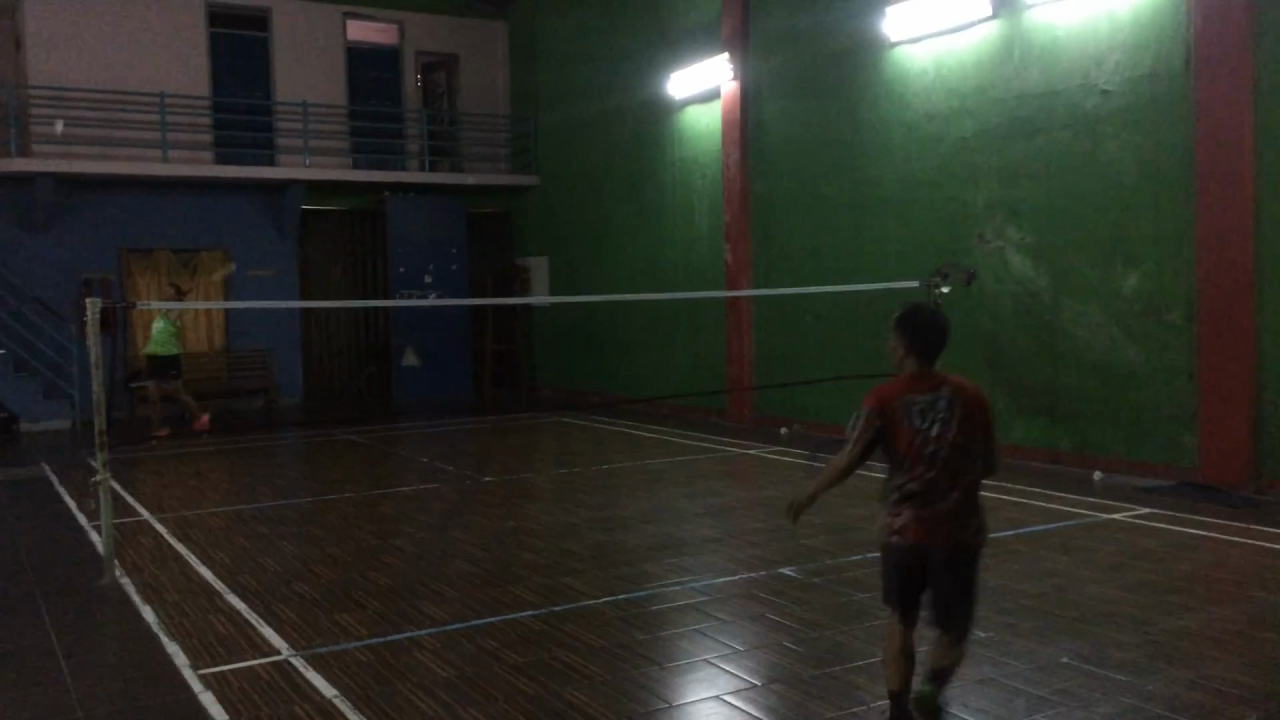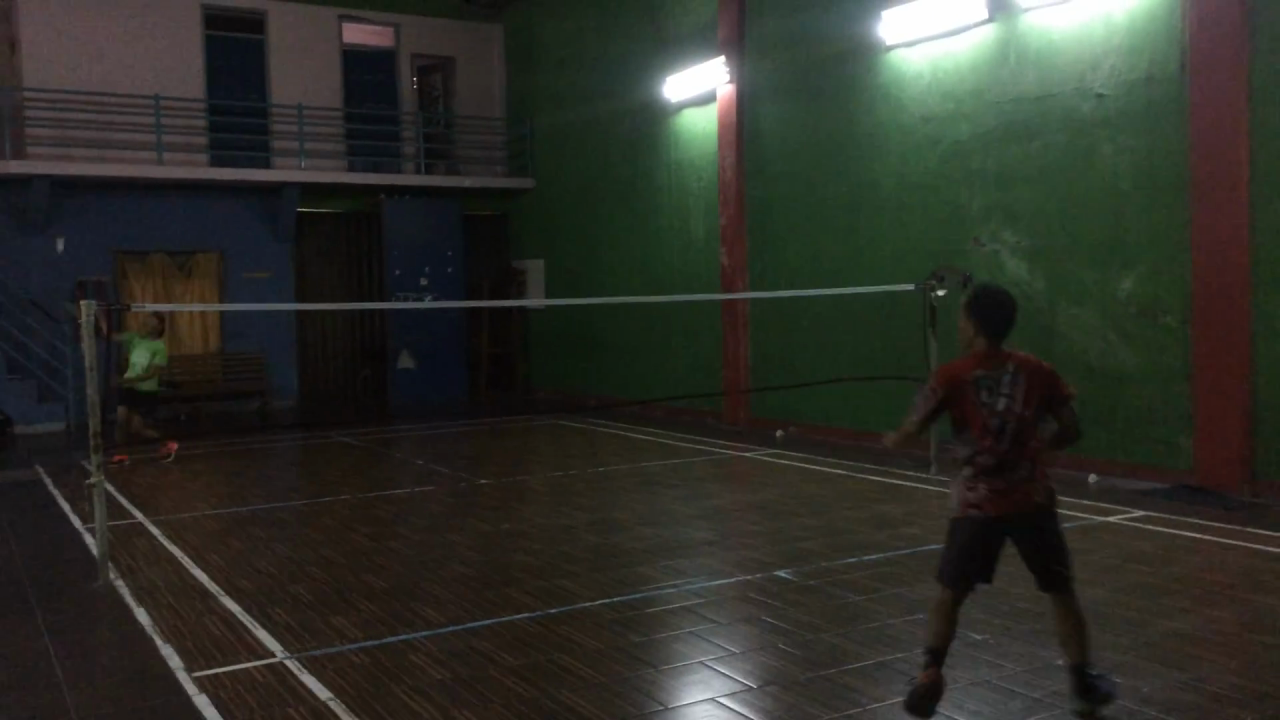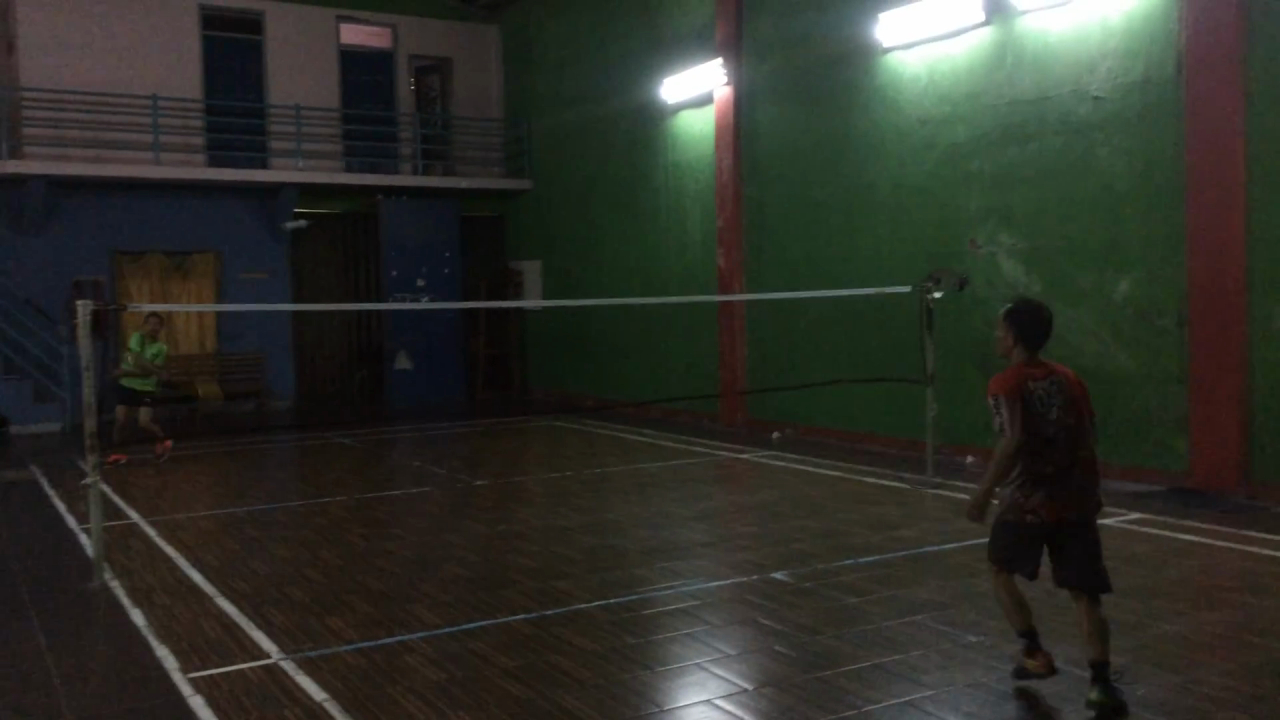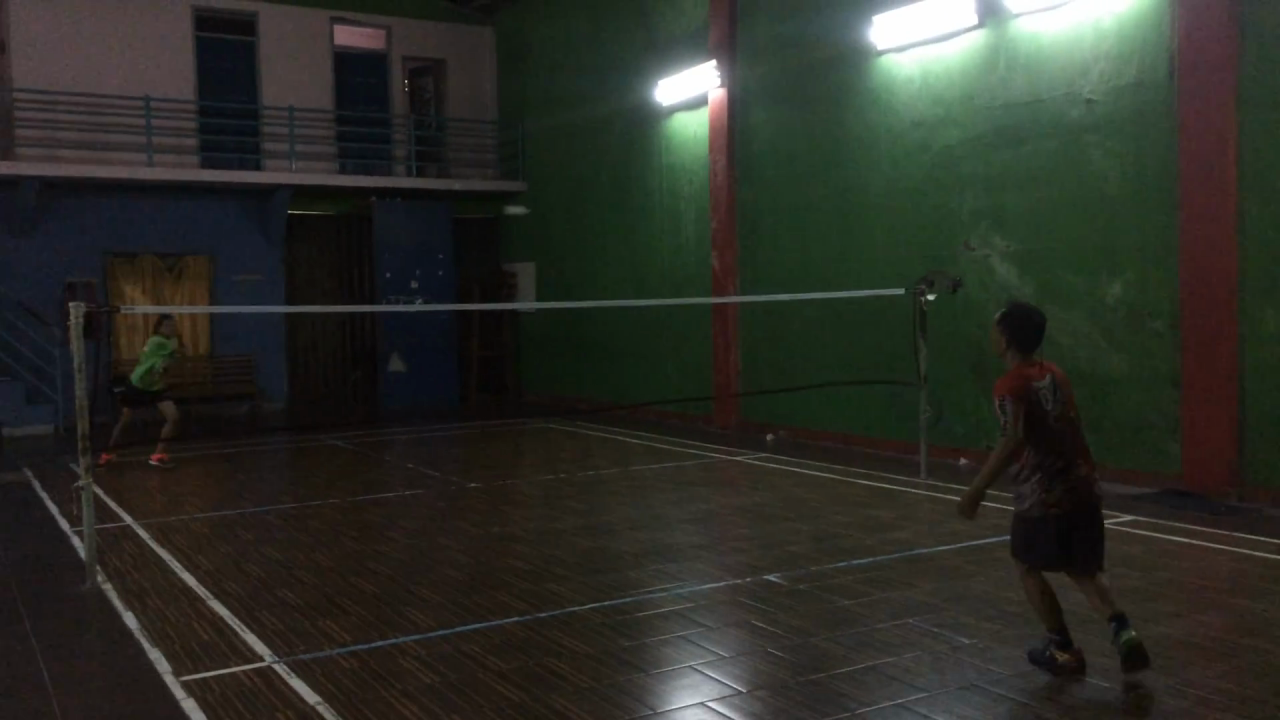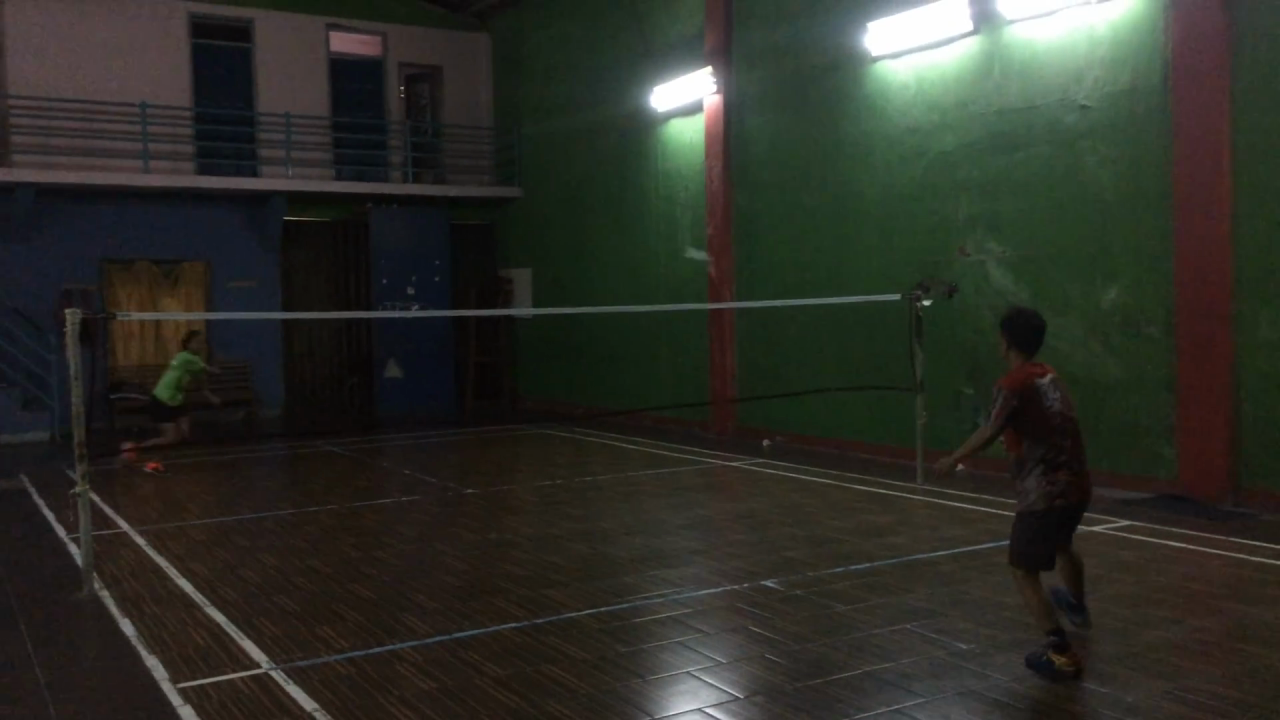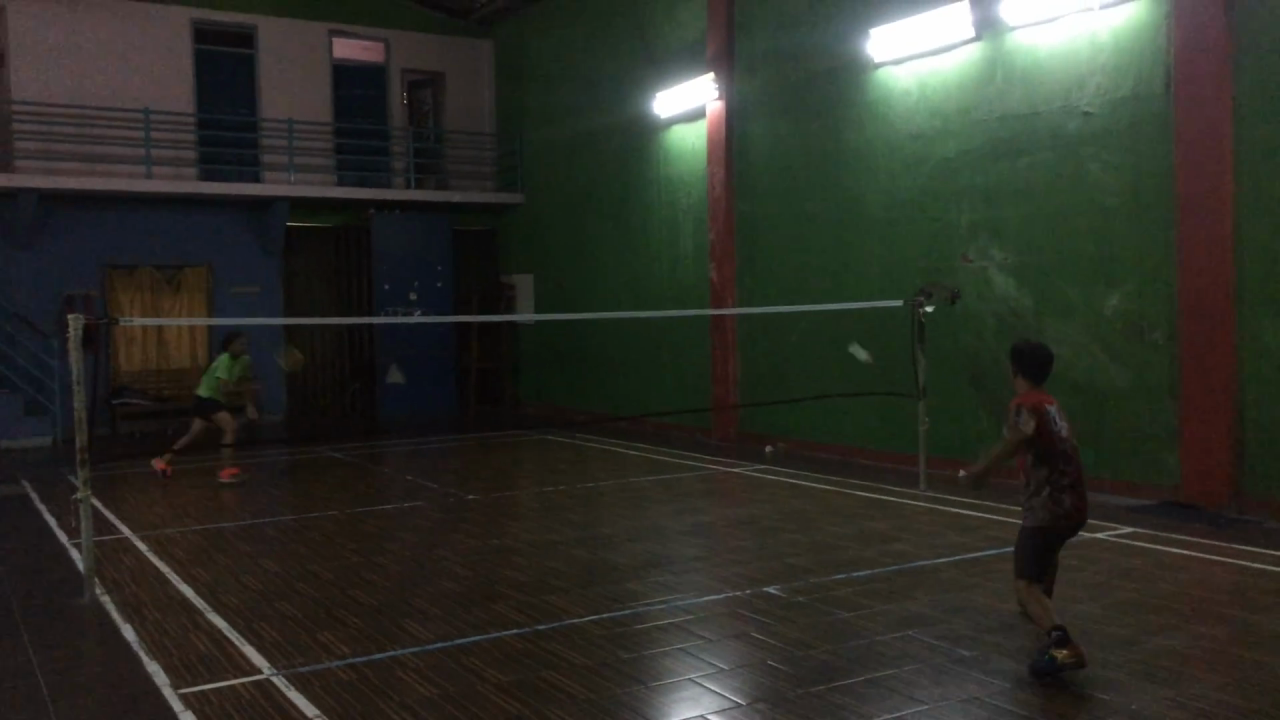
dt=0.2s
person 1, frame 1
left shoulder: (883, 400)
right shoulder: (970, 397)
left elbow: (849, 460)
right elbow: (987, 465)
left wrist: (808, 496)
left hip: (904, 529)
right hip: (958, 531)
left knee: (900, 623)
right knee: (952, 632)
person 1, frame 2
left shoulder: (952, 376)
right shoulder: (1039, 371)
left elbow: (912, 429)
right elbow: (1071, 429)
left wrist: (894, 439)
left hip: (977, 503)
right hip: (1031, 500)
left knee: (949, 593)
right knee: (1061, 592)
left ankle: (930, 674)
right ankle: (1083, 684)
person 1, frame 3
left shoulder: (1006, 385)
right shoulder: (1070, 380)
left elbow: (1014, 442)
right elbow: (1087, 438)
left wrist: (984, 491)
left hip: (1026, 505)
right hip: (1078, 503)
left knee: (1002, 571)
right knee: (1087, 597)
left ankle: (1034, 654)
right ankle: (1102, 685)
person 1, frame 4
left shoulder: (1011, 385)
right shoulder: (1055, 375)
left elbow: (1013, 441)
left wrist: (977, 488)
left hip: (1043, 497)
right hip: (1083, 490)
left knee: (1028, 568)
right knee: (1088, 572)
left ankle: (1064, 650)
right ankle: (1122, 630)
person 1, frame 5
left shoulder: (1014, 383)
right shoulder: (1051, 376)
left elbow: (991, 430)
left wrist: (950, 461)
left hip: (1044, 491)
right hip: (1076, 484)
left knee: (1025, 570)
right knee: (1061, 545)
left ankle: (1061, 651)
right ankle: (1075, 604)
person 1, frame 6
left shoulder: (1025, 404)
right shoulder: (1050, 404)
left elbow: (1023, 433)
left wrist: (985, 467)
left hip: (1047, 510)
right hip: (1073, 506)
left knee: (1027, 583)
right knee: (1046, 552)
left ankle: (1063, 645)
right ankle: (1043, 612)
